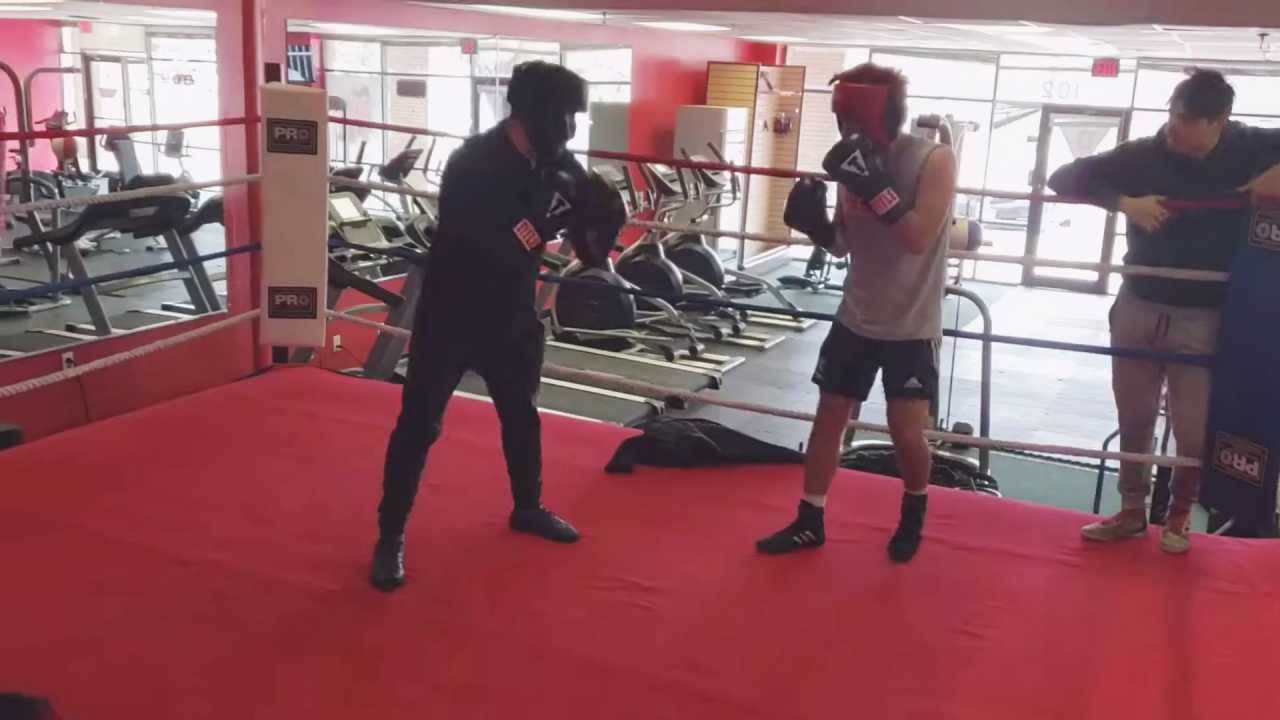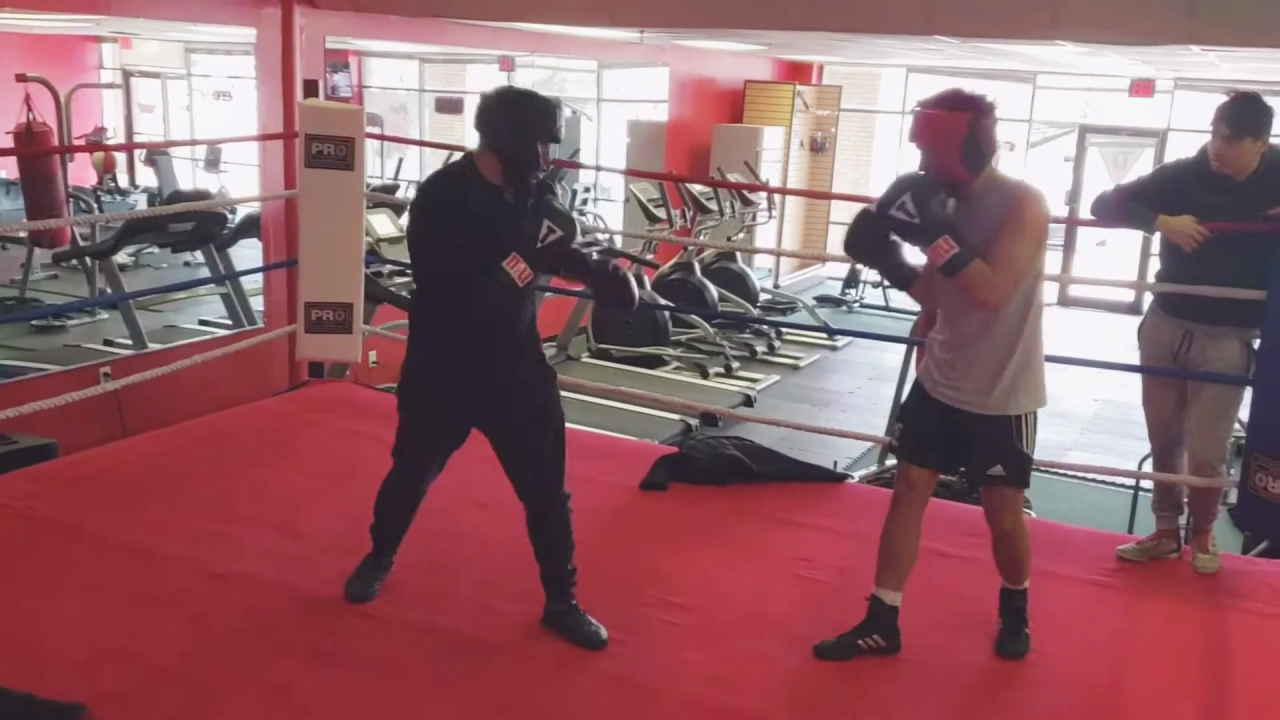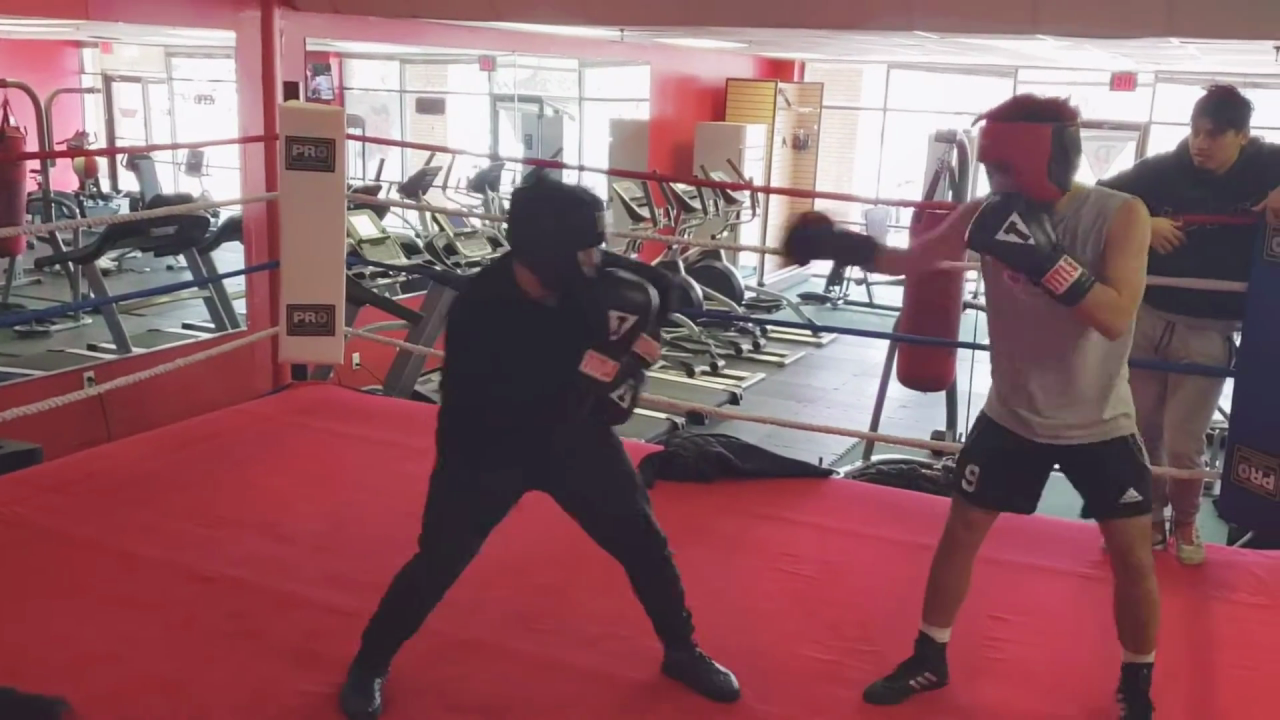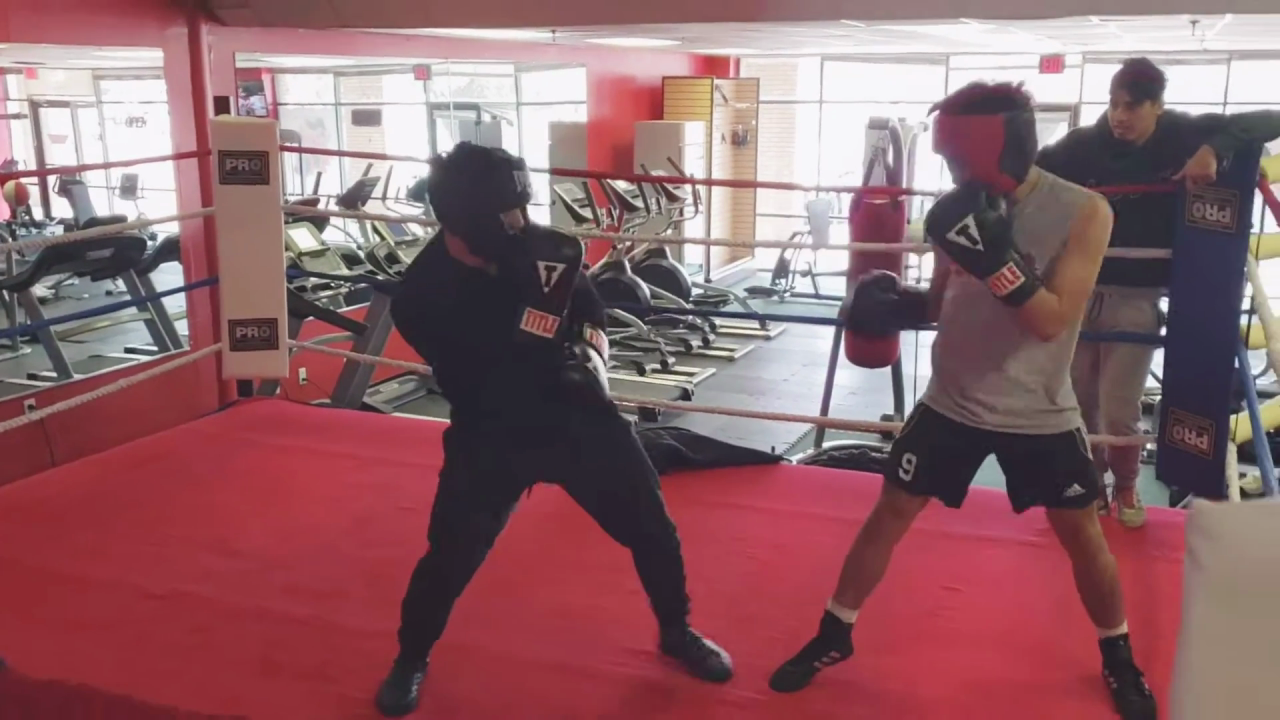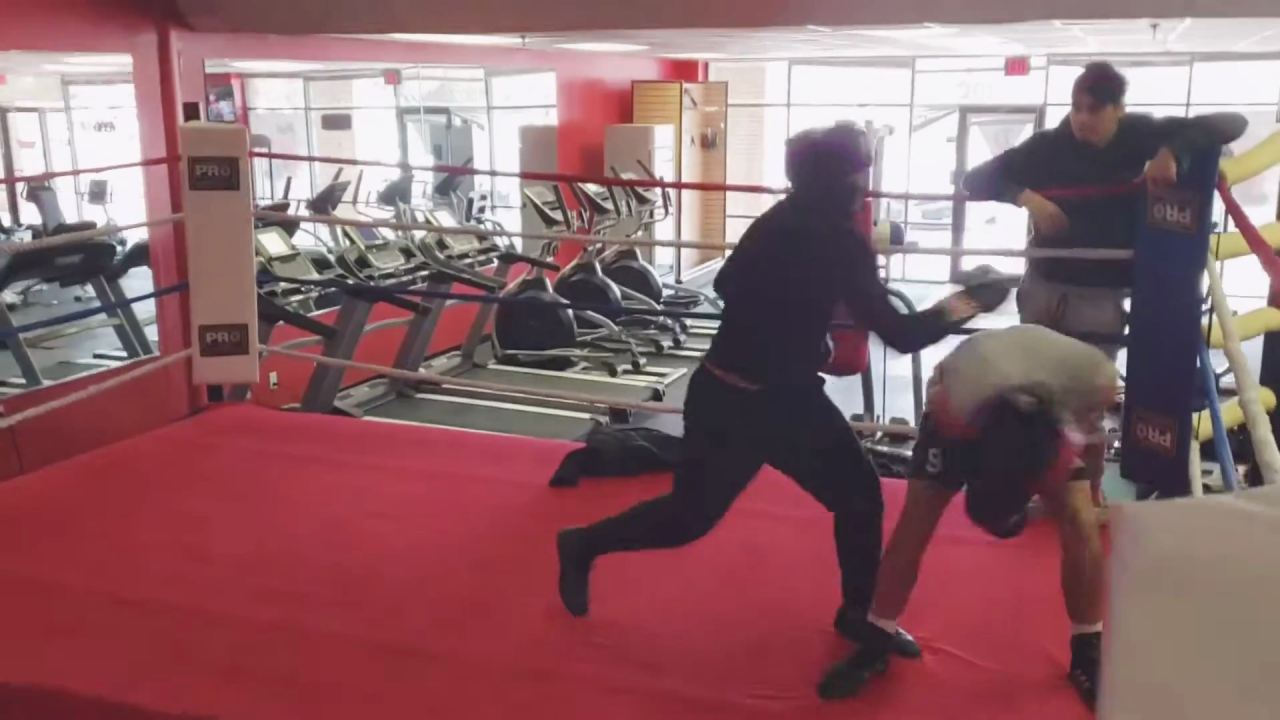
dt=1s
person 1, frame 1
left shoulder: (559, 167)
right shoulder: (472, 164)
left elbow: (591, 245)
right elbow: (474, 255)
left wrist: (603, 214)
right wrist: (538, 221)
left hip: (511, 312)
right hip: (451, 310)
left knee: (521, 412)
right knee: (420, 421)
left ankle: (528, 509)
right ankle: (390, 537)
person 1, frame 2
left shoulder: (532, 192)
right shoulder: (440, 199)
left elbow: (552, 256)
right elbow: (454, 302)
left wrist: (595, 272)
right wrist: (527, 256)
left hip: (517, 363)
right hip: (443, 366)
left knee: (546, 486)
right knee: (412, 470)
left ankle: (561, 602)
right ankle: (379, 557)
person 1, frame 3
left shoulder: (590, 279)
right shoulder: (479, 314)
left elbow: (660, 289)
right elbow: (546, 410)
left wrist: (624, 373)
right wrist: (605, 347)
left hip: (570, 434)
right hip: (485, 445)
left knee: (643, 539)
right knee: (439, 559)
left ankle: (682, 651)
right ankle: (370, 663)
person 1, frame 4
left shoulder: (533, 247)
right shoulder: (423, 292)
left elbow: (586, 305)
right elbow: (482, 387)
left wrist: (590, 350)
right wrist: (542, 306)
left hip: (573, 412)
right hip: (493, 433)
left knee: (650, 521)
right knee: (452, 552)
left ankle: (678, 632)
right ankle: (410, 660)
person 1, frame 5
left shoulder: (789, 225)
right shoulder: (831, 238)
left elbow: (728, 284)
right elbow: (899, 334)
left wrist: (786, 322)
right wrist: (971, 299)
left hip: (787, 393)
right hip: (732, 403)
left knee: (860, 495)
right knee: (691, 513)
left ankle: (858, 611)
right ankle: (582, 546)
person 2, frame 1
left shoulder: (934, 160)
right shoulder: (855, 165)
left elbow: (919, 238)
left wrist: (874, 186)
right wrist: (814, 221)
left hip: (912, 326)
right hip: (856, 319)
left knee: (908, 433)
right knee: (830, 416)
left ankle: (914, 505)
right ankle: (809, 520)
person 2, frame 2
left shoulder: (1022, 204)
right shoulder: (945, 205)
left elbow: (991, 291)
left wrist: (931, 233)
right wrist: (885, 256)
left hip: (1002, 393)
right hip: (940, 383)
left knee: (1004, 514)
right knee: (908, 493)
left ankle: (1015, 605)
right ankle: (881, 623)
person 2, frame 3
left shoulder: (1122, 215)
right shoulder: (989, 213)
left elbow: (1116, 318)
right elbow: (909, 261)
left wrist: (1045, 258)
right wrist: (841, 242)
left hip: (1099, 423)
right hip: (1014, 415)
left knee: (1132, 553)
right knee: (962, 531)
right ankle: (929, 659)
person 2, frame 4
left shoulder: (1084, 213)
right shoulder: (967, 205)
left elbow: (1053, 320)
left wrist: (995, 257)
right wrist: (901, 303)
left hip: (1039, 412)
right hip: (954, 401)
left knee: (1084, 538)
right knee: (888, 516)
left ankle: (1118, 659)
right ankle: (833, 636)
person 2, frame 5
left shoulder: (1093, 375)
right shoulder: (955, 405)
left elbow: (1084, 428)
right elbow: (939, 419)
right wrist: (982, 487)
left hip: (1041, 424)
right hip: (971, 423)
left knee: (1080, 528)
right knee: (911, 528)
left ankle: (1087, 653)
right ankle: (874, 647)
person 3, frame 1
right shoulder: (1144, 154)
right elbow: (1064, 178)
right wrist: (1124, 202)
left hip: (1203, 318)
right hip: (1138, 308)
left knee: (1194, 433)
right knee: (1133, 422)
left ankle: (1179, 514)
right ankle: (1132, 511)
person 3, frame 2
right shoulder: (1183, 175)
right elbow: (1106, 204)
right wrist: (1162, 222)
left hip: (1228, 336)
right hip: (1166, 324)
left knee: (1207, 451)
right knee: (1164, 440)
left ankle: (1203, 532)
right ankle: (1166, 531)
person 3, frame 3
right shoulder: (1163, 169)
right wrist: (1142, 221)
left hip: (1208, 329)
right hip: (1146, 317)
left knee: (1183, 443)
right knee: (1144, 432)
left ankle: (1185, 524)
right ankle: (1151, 520)
person 3, frame 4
left shoulder: (1183, 134)
right shoulder: (1085, 142)
left wrist: (1212, 149)
left hip: (1139, 293)
left knee: (1120, 409)
right knee: (1077, 402)
left ankle: (1126, 490)
person 3, frame 5
left shoulder: (1143, 137)
right shoulder: (1048, 145)
left elbow: (1231, 124)
right elbow: (976, 180)
left wrist: (1172, 153)
right wrist: (1025, 197)
left hip: (1101, 293)
right hip: (1042, 288)
left ankle: (1090, 490)
